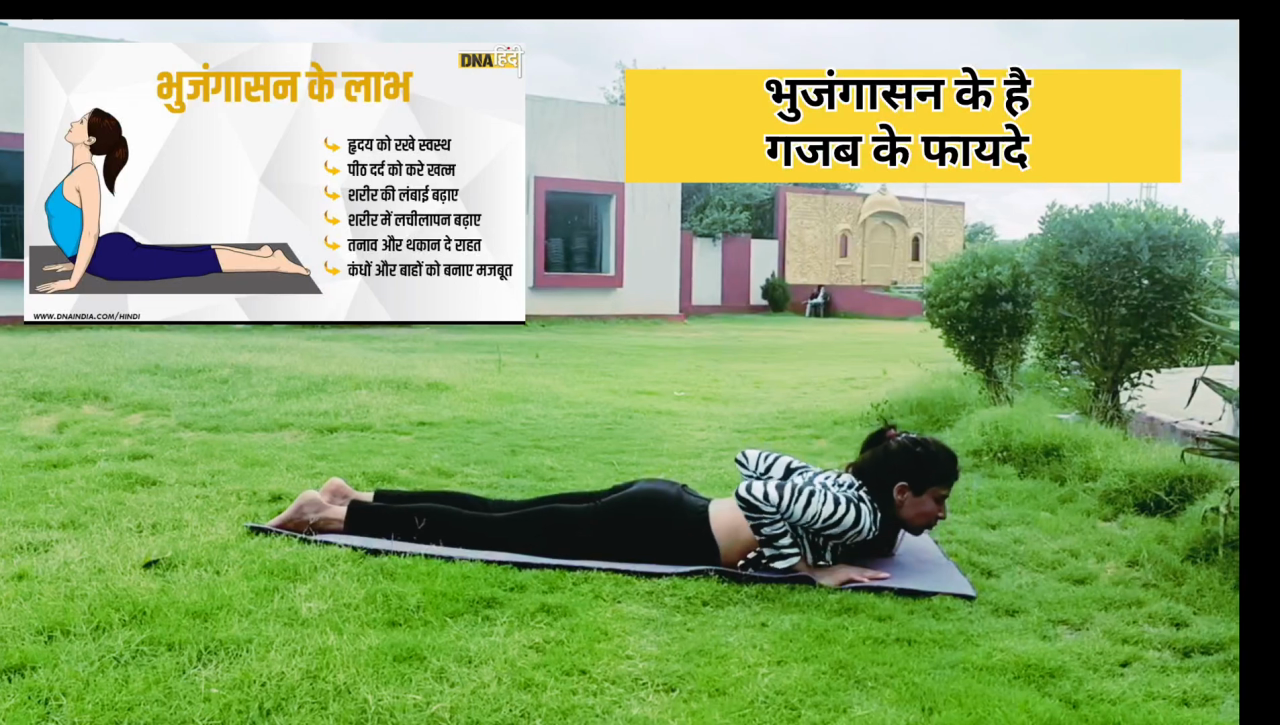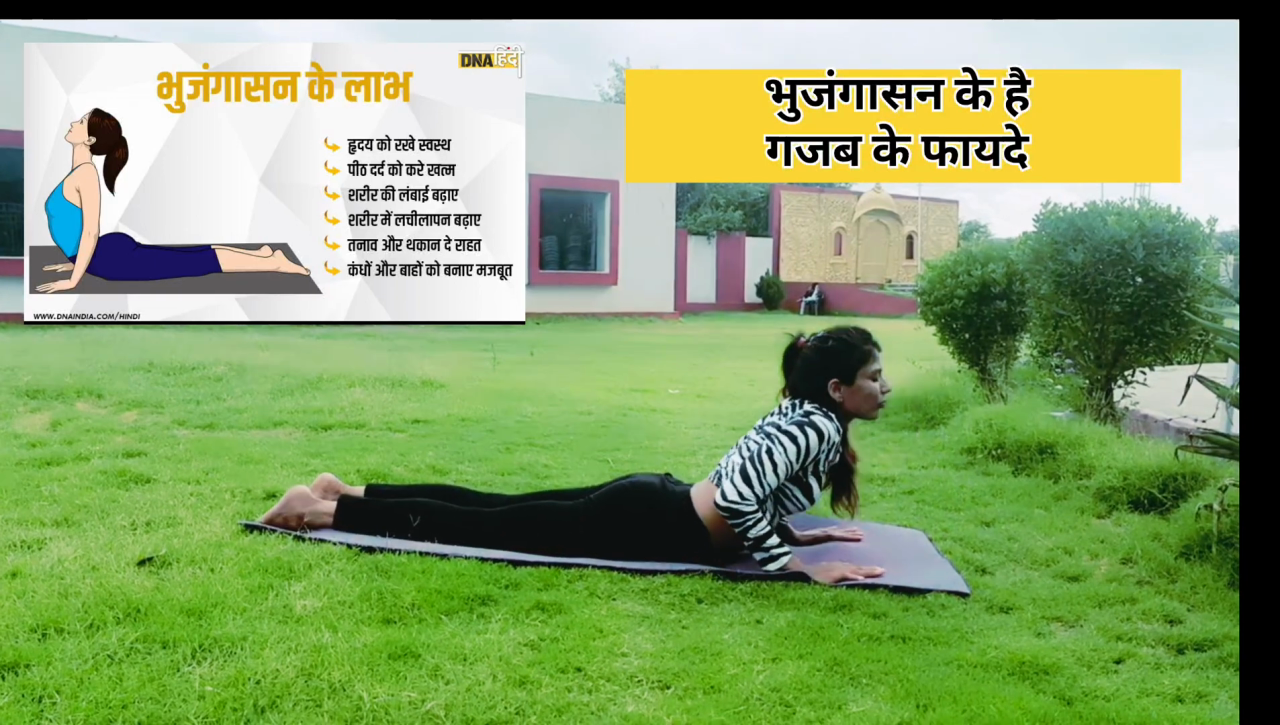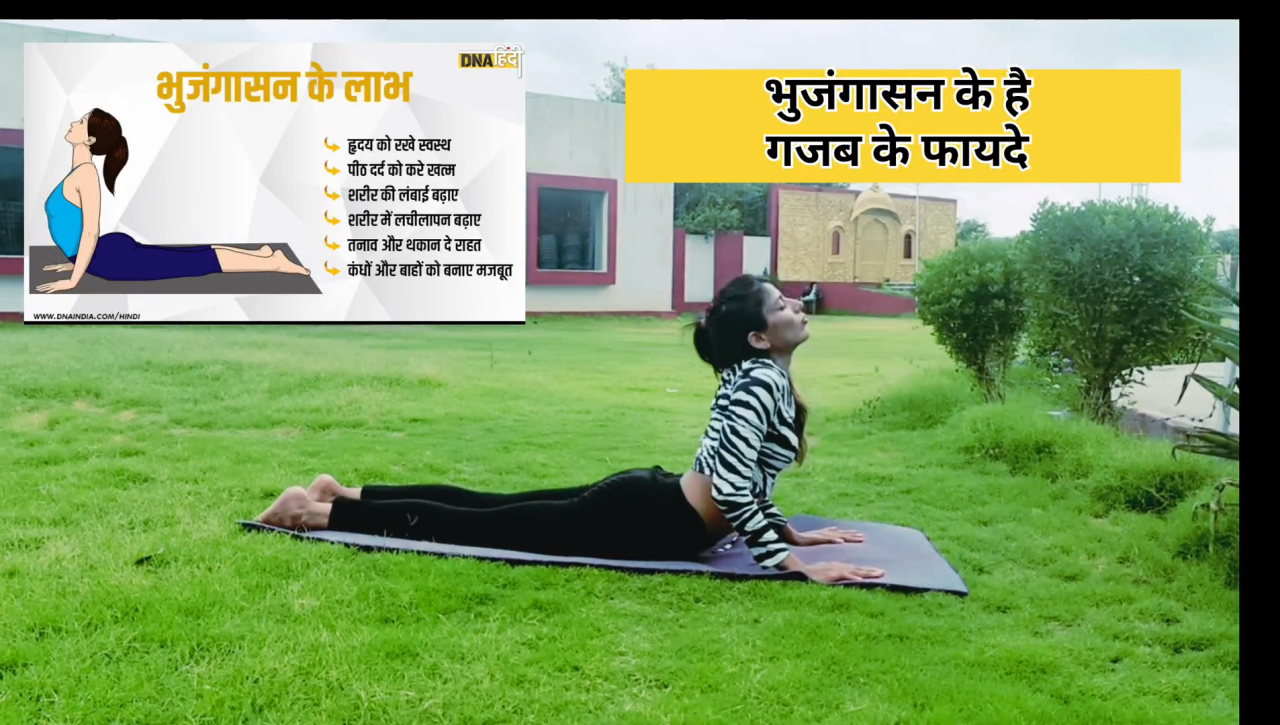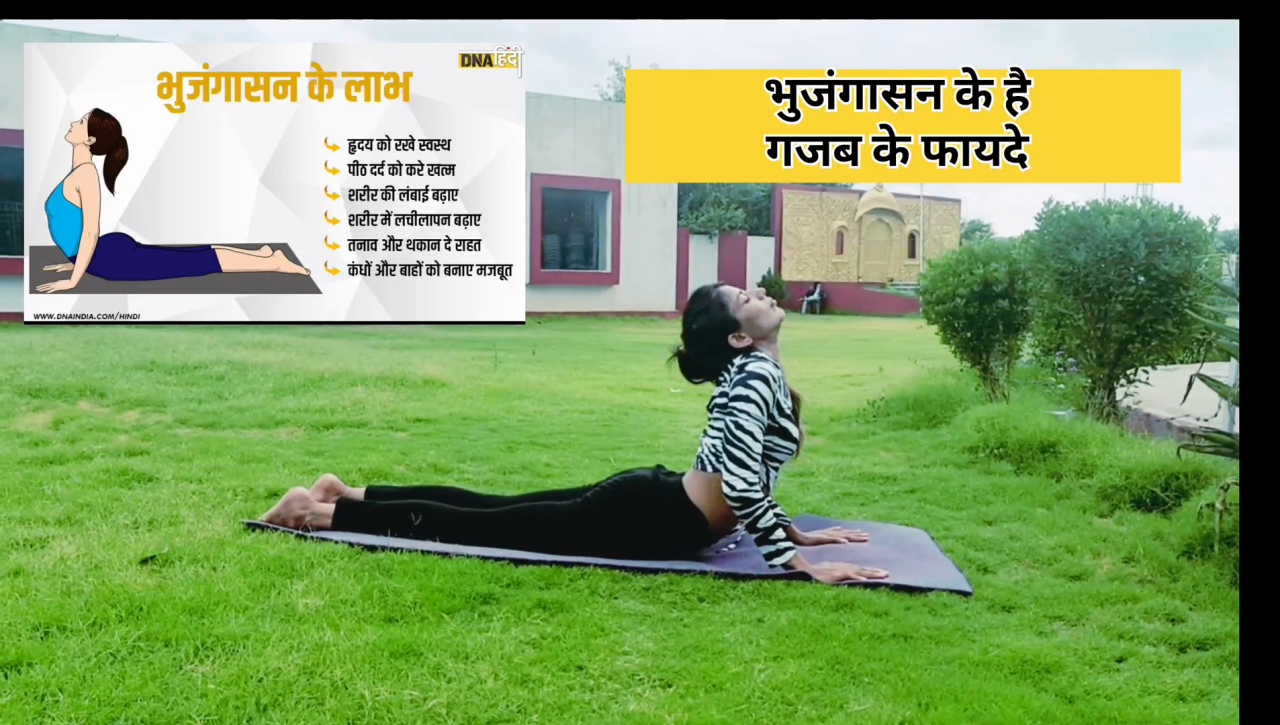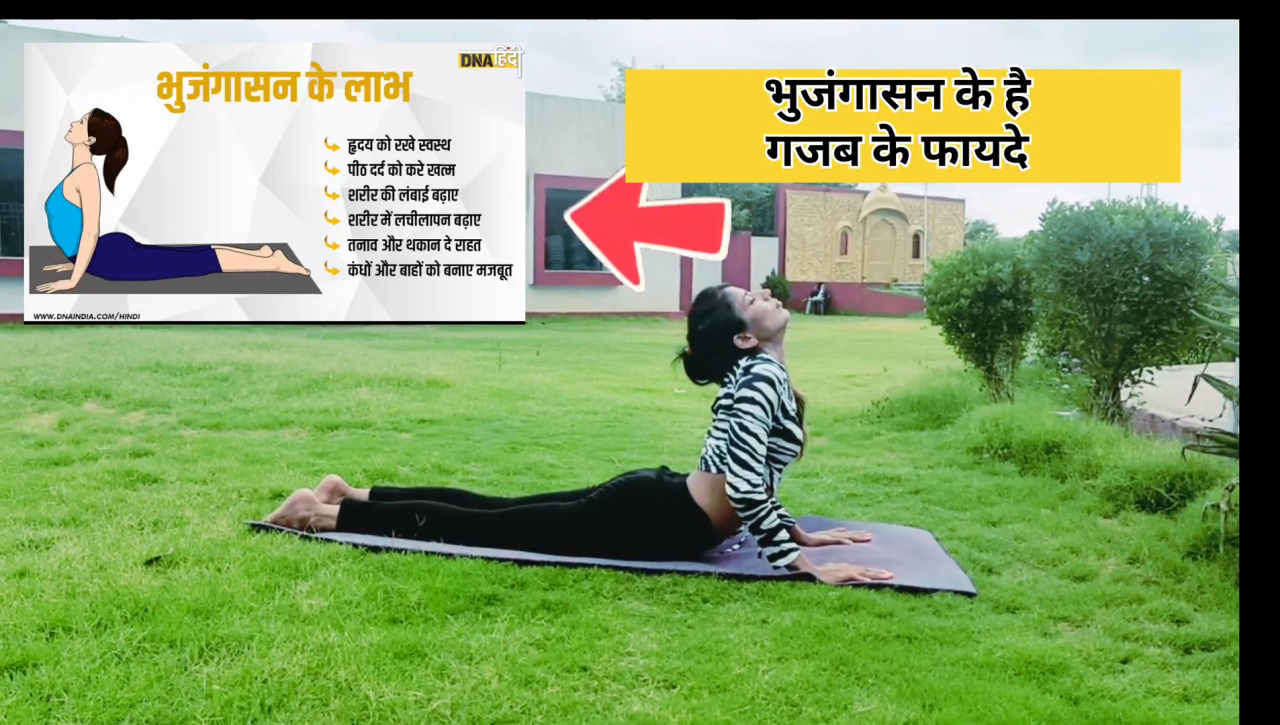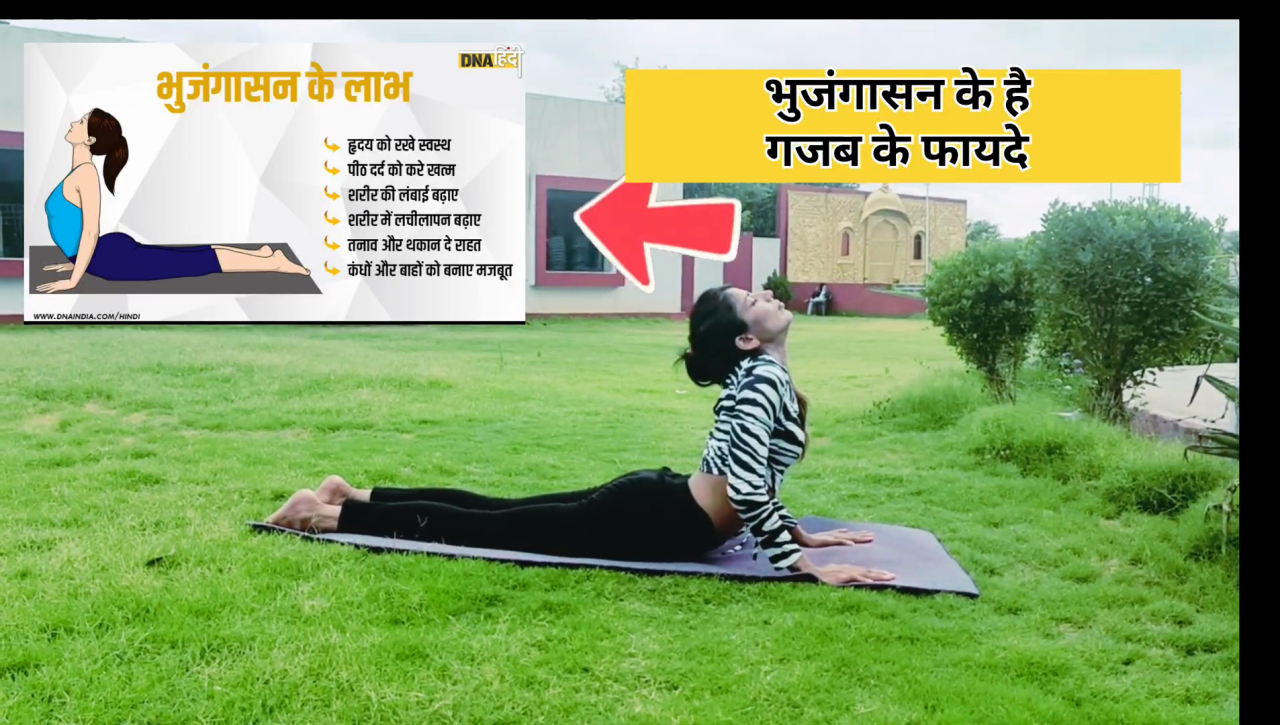
dt=0.5s
person 1, frame 1
left shoulder: (849, 484)
right shoulder: (862, 512)
left elbow: (752, 460)
right elbow: (757, 496)
right wrist: (806, 566)
left hip: (662, 511)
right hip: (660, 531)
left knee: (503, 514)
right knee: (489, 529)
left ankle: (351, 497)
right ankle: (333, 513)
person 1, frame 2
left shoulder: (801, 414)
right shoulder: (819, 429)
right elbow: (735, 498)
left wrist: (798, 533)
right wrist: (797, 565)
left hip: (650, 503)
right hip: (649, 526)
left knee: (488, 510)
right knee: (473, 528)
left ankle: (343, 493)
right ankle: (320, 511)
person 1, frame 3
left shoulder: (758, 375)
right shoulder: (762, 382)
left elbow: (743, 478)
right elbow: (731, 491)
left wrist: (789, 532)
right wrist: (793, 563)
left hip: (644, 501)
right hip: (644, 523)
left knee: (487, 508)
right knee: (472, 526)
left ankle: (344, 493)
right ankle: (317, 513)
person 1, frame 4
left shoulder: (752, 372)
right shoulder: (757, 376)
left elbow: (746, 471)
right elbow: (742, 485)
left wrist: (793, 530)
right wrist: (800, 563)
left hip: (648, 498)
right hip: (648, 519)
left knee: (489, 509)
right knee: (477, 525)
left ankle: (346, 493)
right ankle: (321, 512)
person 1, frame 5
left shoulder: (757, 373)
right shoulder: (761, 377)
left elbow: (751, 473)
right elbow: (745, 486)
left wrist: (797, 530)
right wrist: (804, 564)
left hip: (651, 499)
right hip: (651, 520)
left knee: (494, 509)
right knee: (479, 526)
left ankle: (351, 494)
right ankle: (325, 513)
person 1, frame 6
left shoulder: (758, 375)
right shoulder: (764, 378)
left elbow: (750, 474)
right elbow: (747, 487)
left wrist: (799, 532)
right wrist: (804, 566)
left hip: (654, 499)
right hip: (654, 522)
left knee: (497, 511)
right knee: (486, 528)
left ankle: (353, 494)
right ankle: (329, 515)
person 2, frame 1
left shoulder: (86, 173)
right shoulder: (79, 171)
left elbow: (90, 232)
left wrist: (74, 280)
right wrist: (75, 261)
left hip: (114, 258)
right hip: (110, 253)
left knee: (198, 261)
left ankle: (272, 262)
person 2, frame 2
left shoulder: (86, 173)
right shoulder: (79, 172)
left elbow: (91, 232)
left wrist: (73, 280)
right wrist: (75, 261)
left hip: (115, 258)
right hip: (110, 254)
left knee: (197, 261)
left ankle: (272, 263)
person 2, frame 3
left shoulder: (86, 173)
right shoulder: (79, 171)
left elbow: (91, 232)
left wrist: (74, 279)
right wrist: (76, 261)
left hip: (114, 258)
right hip: (110, 254)
left knee: (197, 262)
left ankle: (273, 263)
person 2, frame 4
left shoulder: (86, 173)
right shoulder: (79, 171)
left elbow: (90, 231)
left wrist: (74, 280)
right wrist: (76, 261)
left hip: (114, 258)
right hip: (109, 253)
left knee: (198, 261)
left ankle: (272, 263)
person 2, frame 5
left shoulder: (86, 173)
right shoulder: (79, 171)
left elbow: (91, 232)
left wrist: (73, 280)
right wrist: (76, 261)
left hip: (115, 258)
right hip: (110, 254)
left knee: (198, 261)
left ankle: (273, 262)
person 2, frame 6
left shoulder: (85, 173)
right shoulder: (79, 171)
left elbow: (91, 232)
left wrist: (73, 280)
right wrist: (76, 260)
left hip: (114, 258)
right hip: (110, 253)
left knee: (198, 261)
left ankle: (272, 263)
